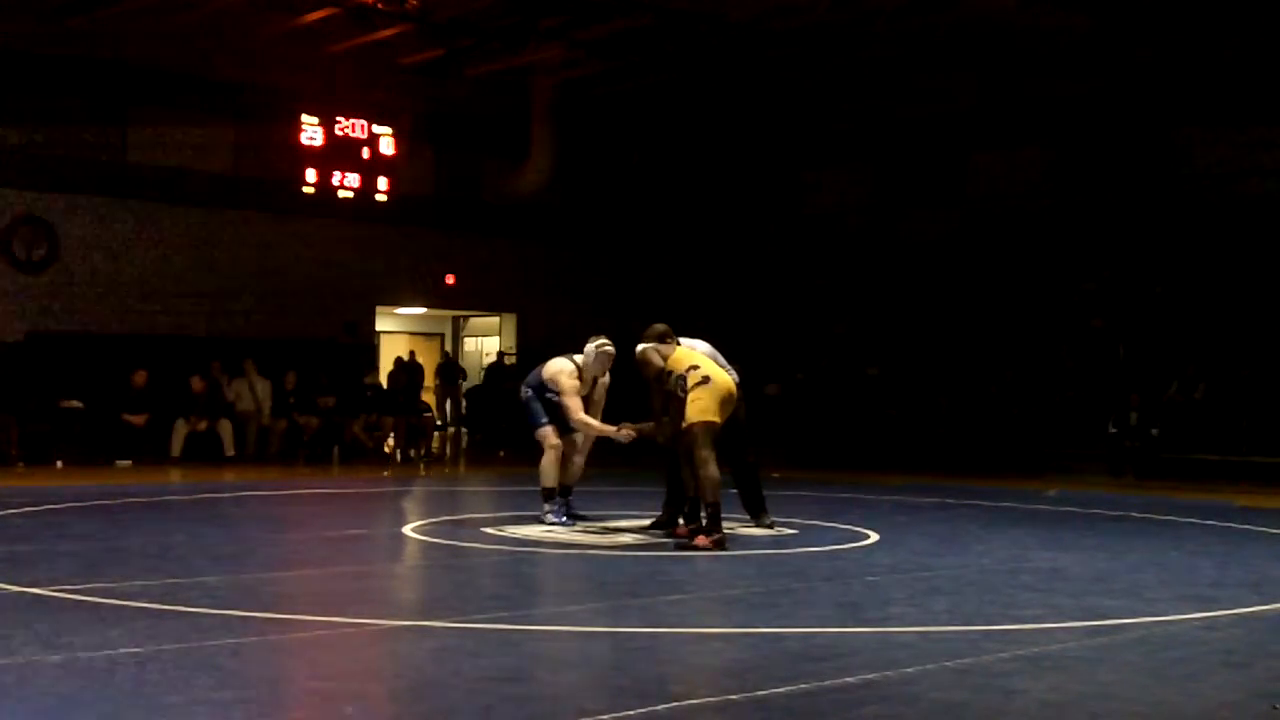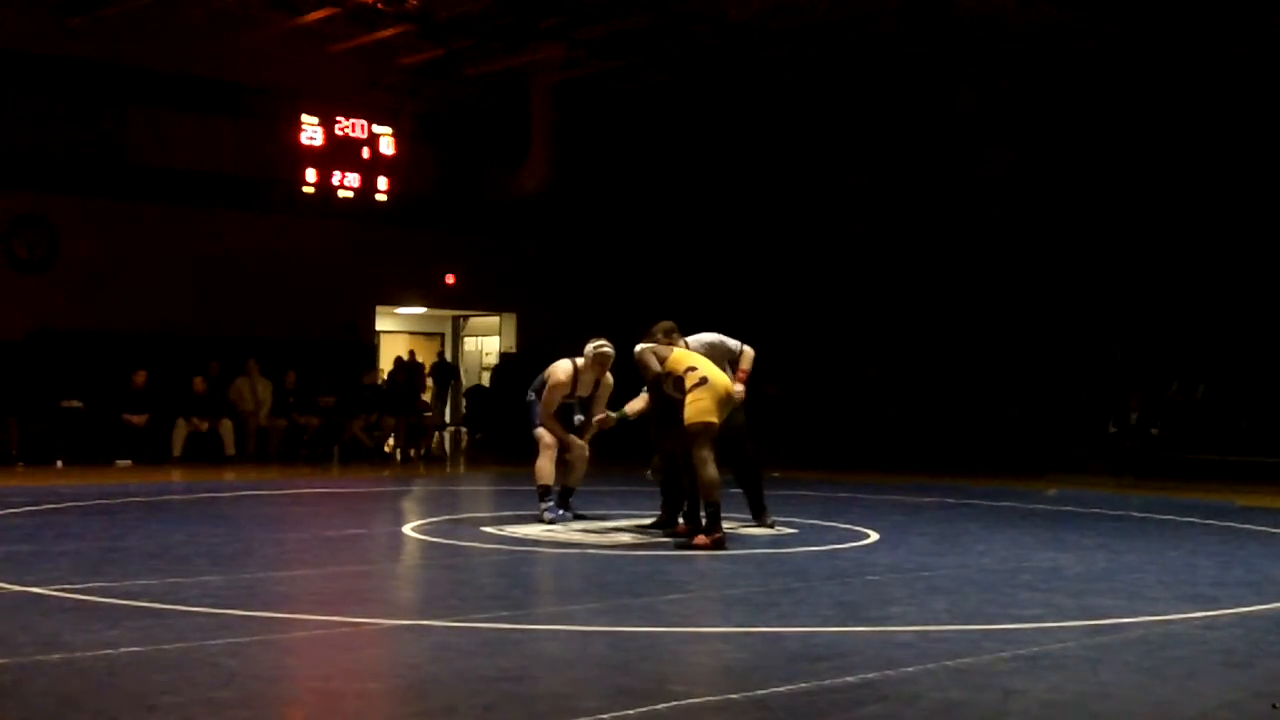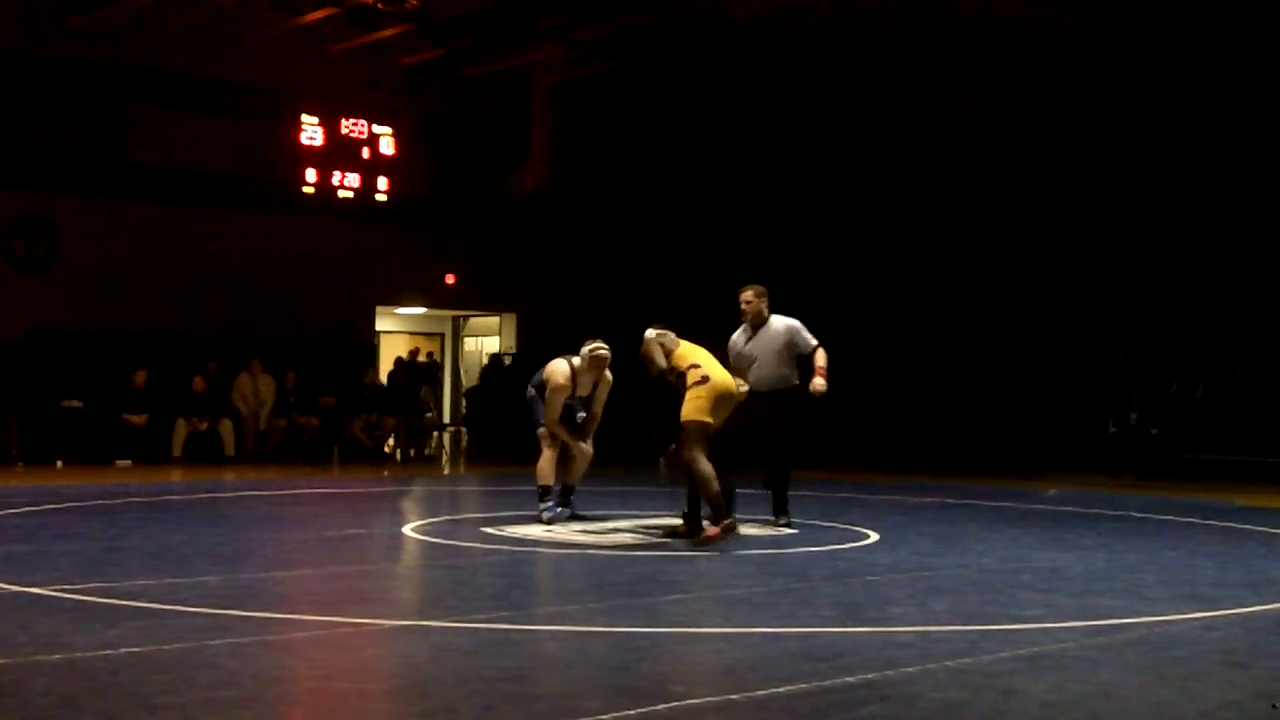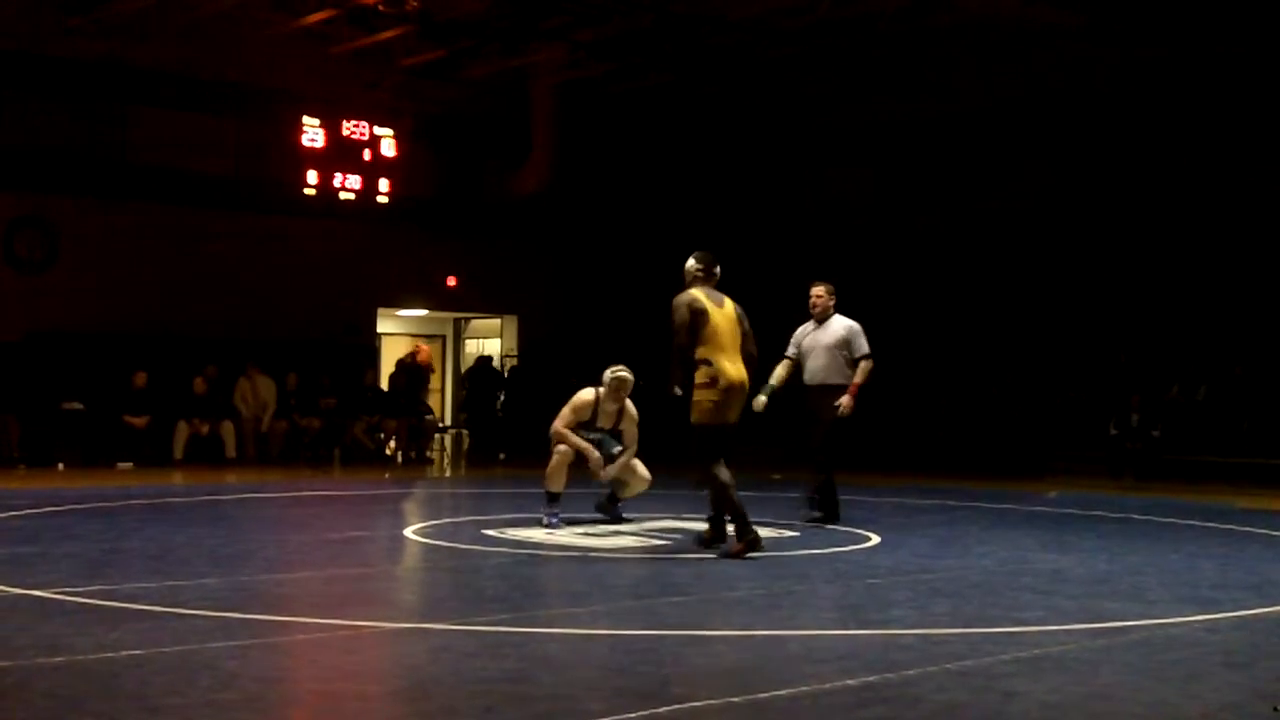
dt=0.5s
person 1, frame 1
left shoulder: (645, 352)
left elbow: (659, 370)
right elbow: (676, 418)
left wrist: (669, 395)
left hip: (706, 384)
right hip: (726, 385)
left knee: (703, 455)
right knee: (690, 452)
left ankle: (714, 532)
right ankle: (693, 523)
person 1, frame 2
left shoulder: (643, 353)
right shoulder: (671, 354)
left elbow: (656, 374)
left hip: (703, 384)
right hip: (723, 386)
left knee: (701, 455)
right knee: (691, 453)
left ankle: (714, 532)
right ankle: (693, 522)
person 1, frame 3
left shoulder: (651, 343)
right shoulder: (686, 347)
left elbow: (661, 370)
left hip: (706, 385)
right hip: (726, 385)
left knee: (692, 455)
right knee: (693, 452)
left ankle: (722, 520)
right ankle: (692, 522)
person 1, frame 4
left shoulder: (684, 300)
right shoulder: (732, 305)
left elbow: (682, 346)
right elbow: (751, 352)
left wrist: (677, 382)
left hip: (712, 380)
right hip: (739, 380)
left knee: (708, 460)
right knee: (715, 457)
left ankle: (745, 532)
right ankle: (717, 526)
person 2, frame 1
left shoulder: (700, 352)
right elbow: (662, 393)
left knee: (740, 458)
right knee: (677, 456)
left ankle: (759, 513)
right ankle: (670, 515)
person 2, frame 2
left shoulder: (710, 342)
left elbow: (747, 352)
left wrist: (739, 381)
left knee: (745, 459)
right knee: (670, 459)
left ankle: (760, 512)
right ankle: (669, 515)
person 2, frame 3
left shoulder: (789, 326)
right shoulder: (737, 338)
left elbow: (817, 351)
right elbow: (736, 373)
left wrist: (819, 375)
right wrist: (738, 385)
left hip: (781, 399)
right hip: (750, 400)
left knee: (776, 456)
left ankle: (781, 512)
right ankle: (724, 507)
person 2, frame 4
left shoulder: (848, 327)
right shoulder: (802, 331)
left elbow: (866, 362)
right elbow: (786, 365)
left wrist: (851, 393)
right wrist: (766, 392)
left hip: (837, 396)
right hip: (812, 396)
left knee: (825, 451)
right knee: (823, 453)
left ankle: (820, 505)
right ankle: (829, 509)
person 3, frame 1
left shoulder: (602, 379)
right shoulder: (568, 374)
left elbow: (593, 416)
right elbow: (578, 419)
left wrist: (584, 448)
right wrist: (614, 432)
left hip: (557, 400)
right hip: (535, 394)
left knee: (576, 451)
right knee: (554, 444)
left ankle: (564, 503)
right ankle: (549, 508)
person 3, frame 2
left shoulder: (606, 381)
right shoulder: (563, 375)
left elbow: (595, 417)
right elbow: (545, 414)
left wrist: (580, 442)
right wrist: (571, 439)
left hip: (568, 404)
right hip: (540, 400)
left knee: (581, 454)
right knee: (549, 444)
left ankle: (563, 502)
right ankle: (547, 505)
person 3, frame 3
left shoulder: (606, 379)
right shoulder: (561, 378)
left elbow: (595, 413)
right elbow: (552, 420)
left wrist: (582, 442)
right wrist: (576, 443)
left hip: (572, 400)
right hip: (541, 395)
left knee: (585, 453)
right knee: (552, 444)
left ankle: (564, 500)
right ankle: (546, 505)
person 3, frame 4
left shoulder: (629, 412)
right shoulder: (585, 400)
left elbow: (631, 446)
right elbow: (556, 429)
left wrist: (614, 468)
right wrist: (588, 450)
left hip: (600, 441)
right hip: (573, 439)
left knee: (643, 479)
right knee: (563, 452)
left ankle: (609, 504)
right ankle: (551, 509)
